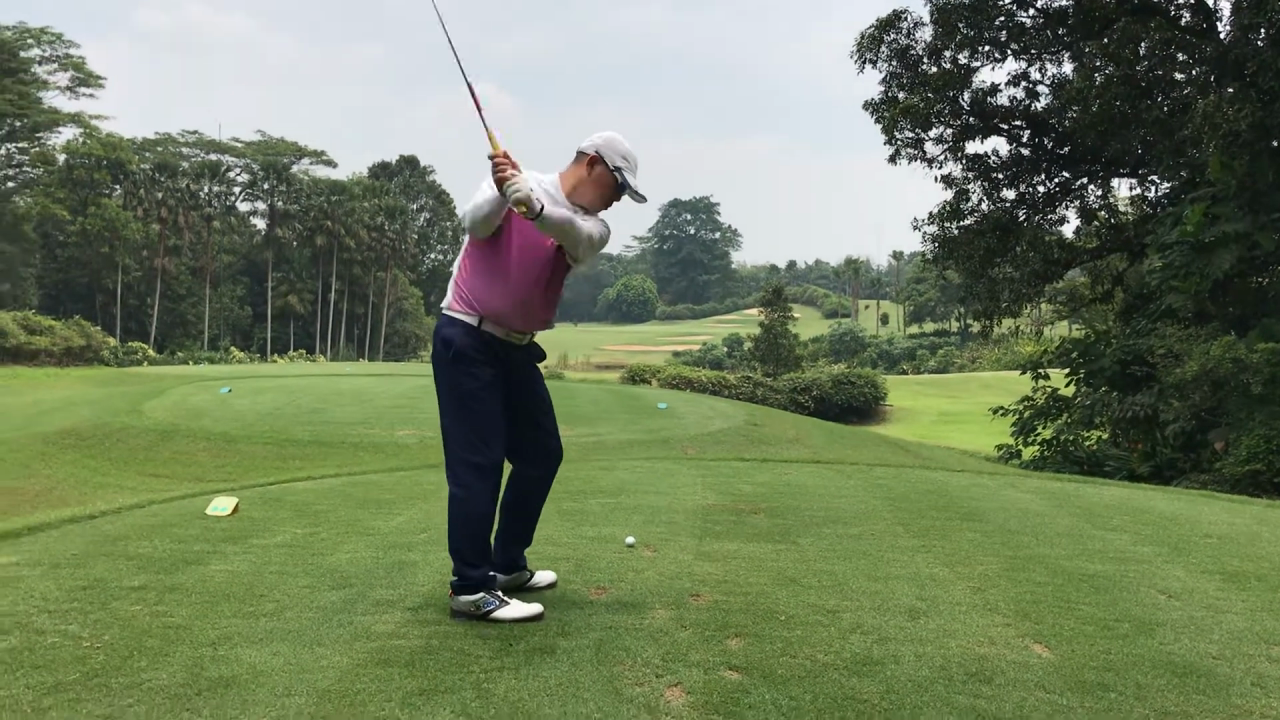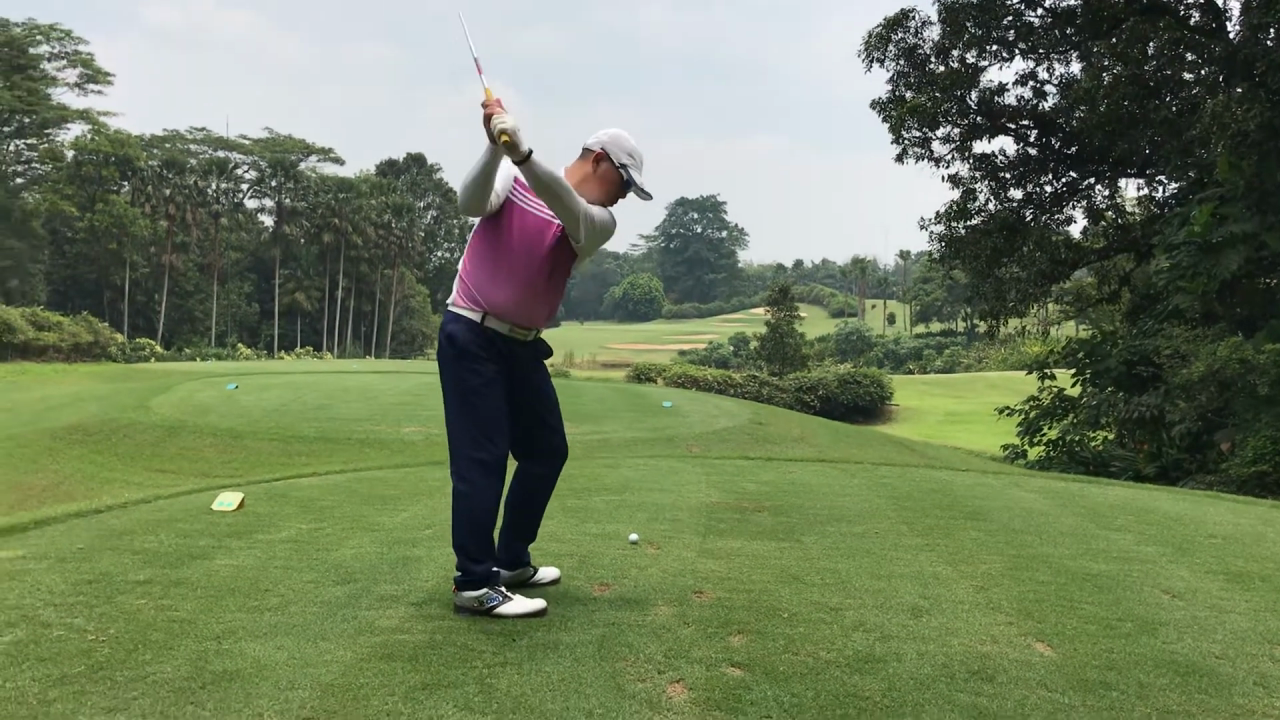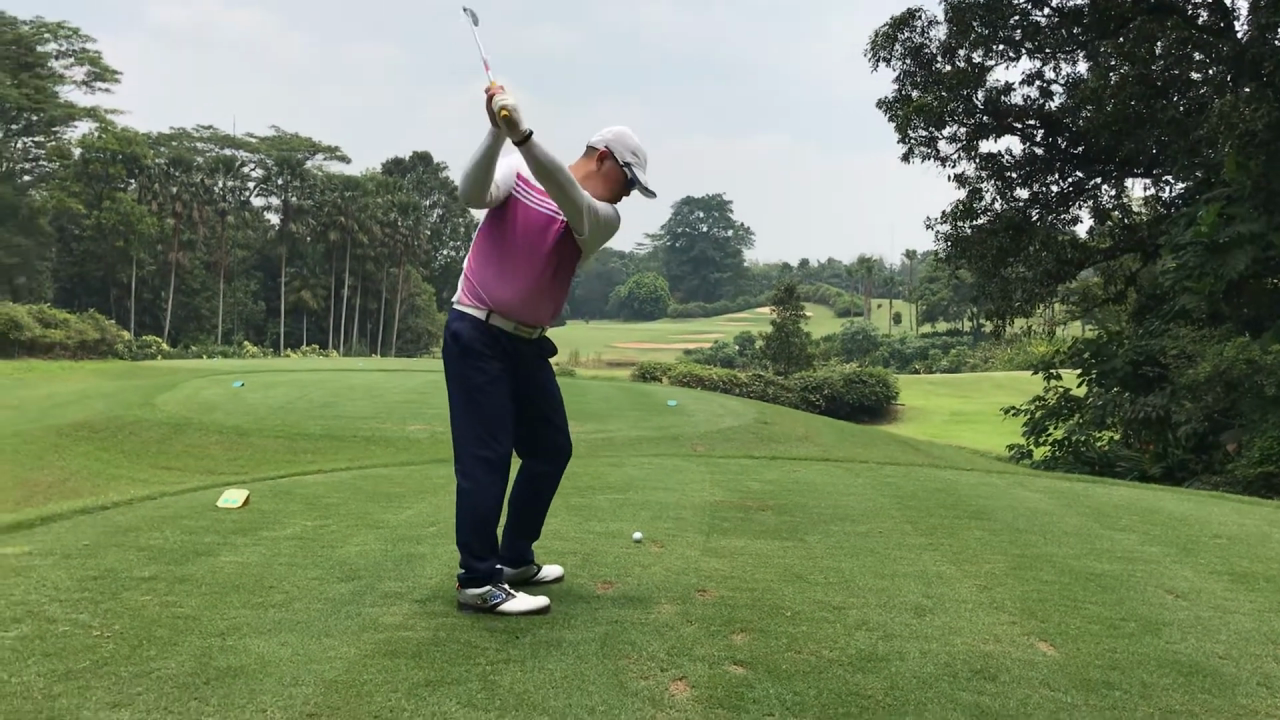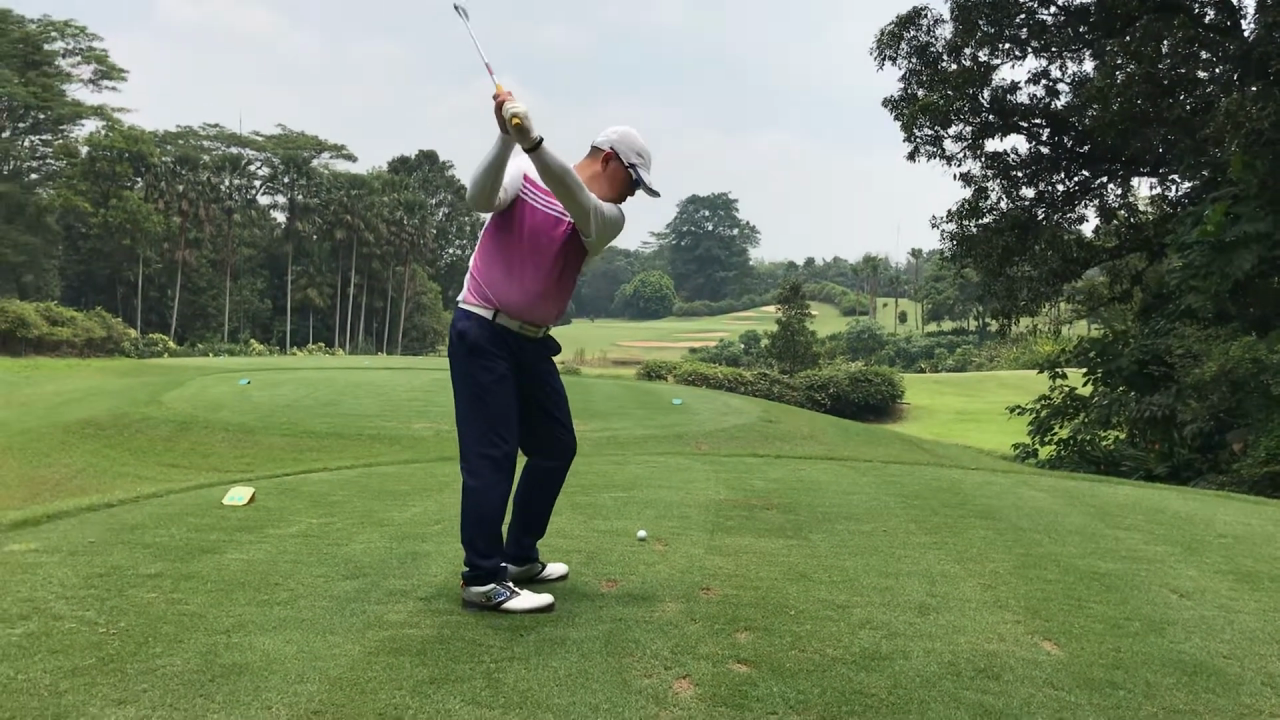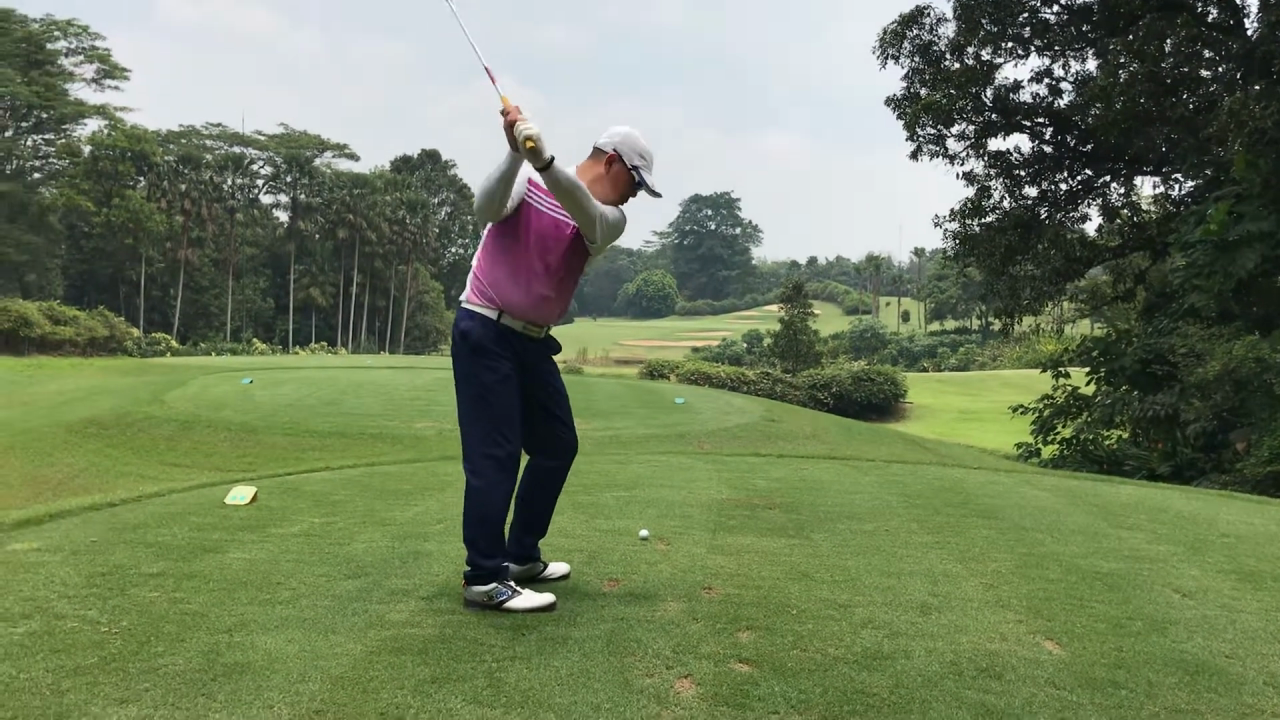
dt=0.1s
person 1, frame 1
left shoulder: (596, 229)
right shoulder: (505, 184)
left elbow: (567, 230)
right elbow: (476, 223)
left wrist: (530, 199)
right wrist: (504, 188)
left hip: (517, 350)
right hip: (466, 341)
left knee: (540, 455)
right knee: (478, 463)
left ankle: (506, 565)
right ankle: (471, 588)
person 1, frame 2
left shoulder: (598, 221)
right shoulder: (508, 176)
left elbow: (566, 208)
right elbow: (469, 202)
left wrist: (521, 152)
right wrist: (495, 148)
left hip: (522, 346)
right hip: (471, 336)
left knee: (546, 452)
right knee: (481, 459)
left ankle: (510, 560)
right ankle: (475, 583)
person 1, frame 3
left shoulder: (603, 218)
right shoulder: (515, 171)
left elbow: (568, 199)
right elbow: (471, 194)
left wrist: (522, 134)
right wrist: (498, 132)
left hip: (528, 344)
right hip: (476, 334)
left knee: (550, 450)
right knee: (485, 457)
left ankle: (513, 558)
right ankle: (478, 580)
person 1, frame 4
left shoulder: (607, 218)
right shoulder: (522, 174)
left elbow: (574, 201)
right elbow: (478, 199)
left wrist: (533, 141)
right wrist: (507, 138)
left hip: (532, 343)
right hip: (482, 333)
left knee: (555, 448)
right knee: (491, 456)
left ankle: (518, 557)
right ankle: (483, 578)
person 1, frame 5
left shoulder: (609, 219)
right shoulder: (526, 177)
left elbow: (577, 210)
right elbow: (485, 210)
left wrist: (544, 158)
right wrist: (516, 154)
left hip: (532, 341)
right hip: (484, 333)
left knee: (557, 445)
right knee: (495, 453)
left ankle: (520, 556)
right ankle: (484, 578)
